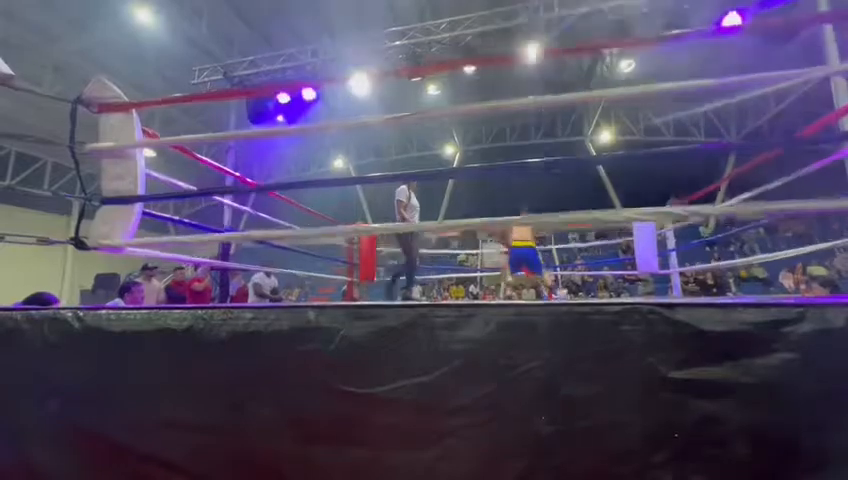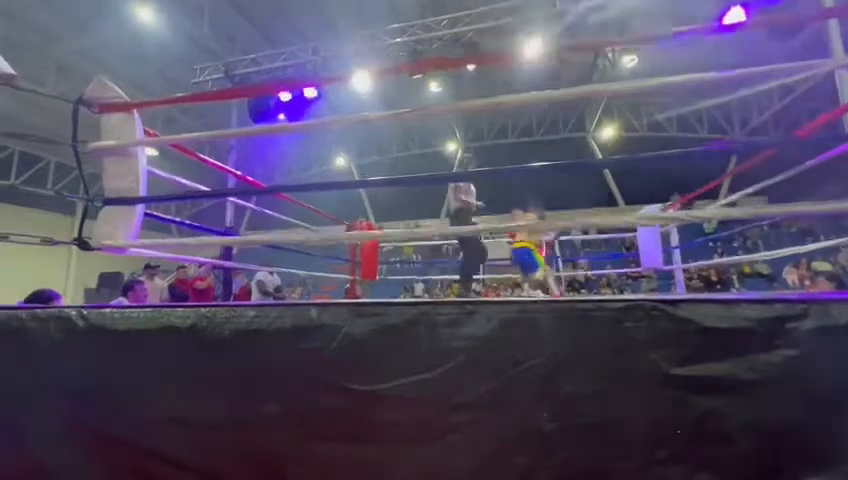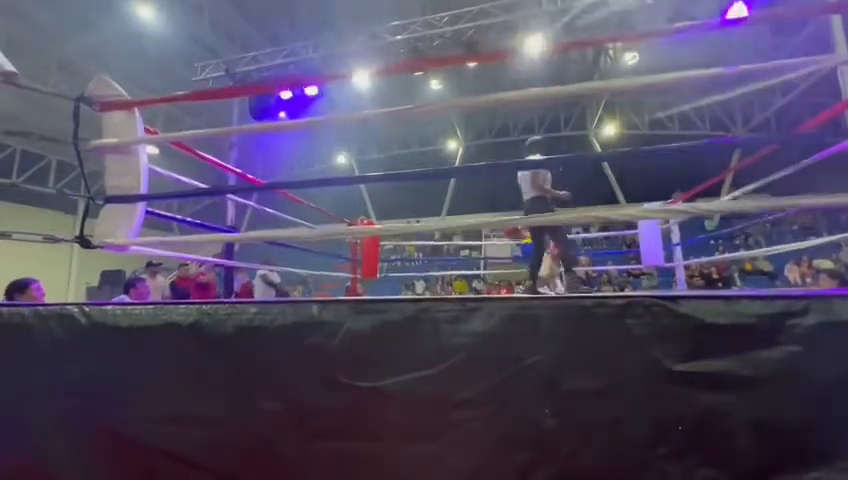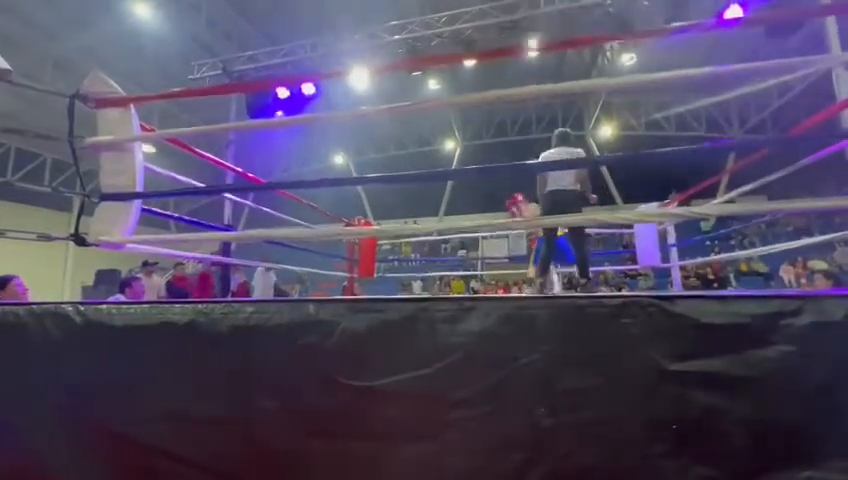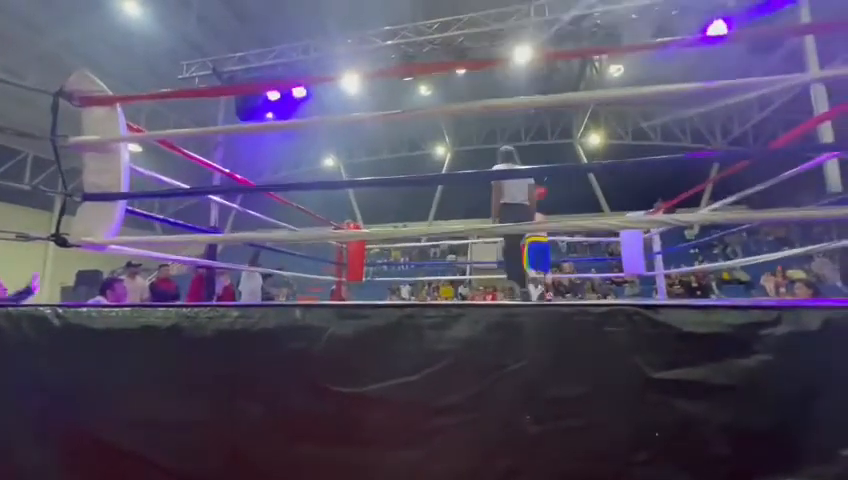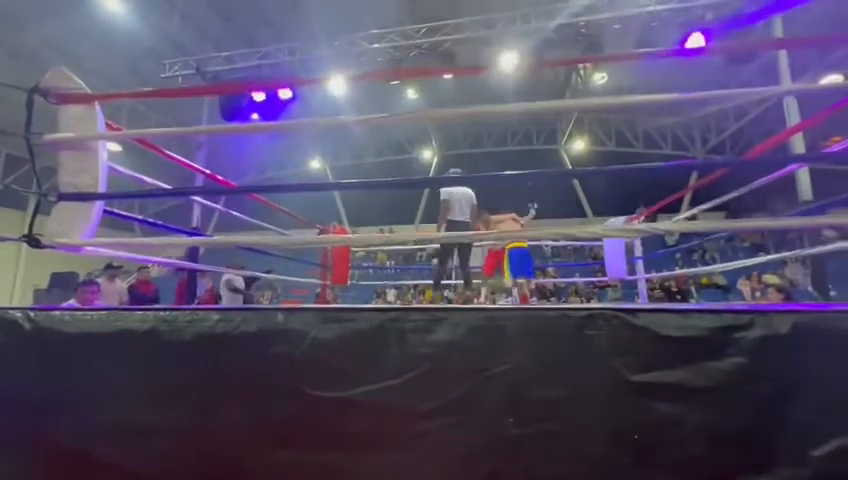
dt=0.7s
person 1, frame 1
left shoulder: (411, 193)
right shoulder: (403, 189)
right elbow: (400, 210)
right wrist: (412, 224)
left hip: (411, 230)
left knee: (413, 261)
right knee: (411, 260)
left ankle: (407, 291)
right ankle: (391, 285)
person 1, frame 2
left shoulder: (465, 181)
right elbow: (458, 197)
right wrist: (475, 204)
left hip: (464, 217)
right hip: (461, 216)
left knee: (480, 252)
right knee: (472, 253)
right ankle: (465, 288)
person 1, frame 3
right shoulder: (537, 159)
right elbow: (536, 184)
right wrist: (557, 194)
left hip: (529, 208)
right hip: (540, 206)
left knee: (538, 249)
right knee: (561, 241)
left ankle: (531, 286)
right ankle: (571, 280)
person 1, frame 4
left shoulder: (544, 156)
right shoulder: (579, 153)
left elbow: (540, 185)
right elbow: (583, 178)
left wrist: (543, 205)
right wrist: (589, 196)
left hip: (550, 200)
right hip: (571, 199)
left knee: (548, 245)
right knee: (579, 243)
left ankle: (541, 282)
right ankle: (584, 283)
person 1, frame 5
left shoulder: (498, 169)
left elbow: (497, 195)
right elbow: (533, 197)
left wrist: (494, 216)
right wrist: (531, 215)
left hip: (508, 211)
right hip: (524, 212)
left knee: (513, 252)
right knee: (510, 250)
left ankle: (524, 289)
right ankle: (511, 284)
person 1, frame 6
left shoulder: (446, 189)
right shoulder: (470, 191)
left elbow: (444, 210)
right elbow: (474, 214)
left wrist: (439, 228)
right wrist: (472, 230)
left hip: (452, 227)
right hip: (466, 228)
left knee: (442, 263)
right knee: (465, 264)
left ankle: (435, 293)
right ankle: (469, 290)
